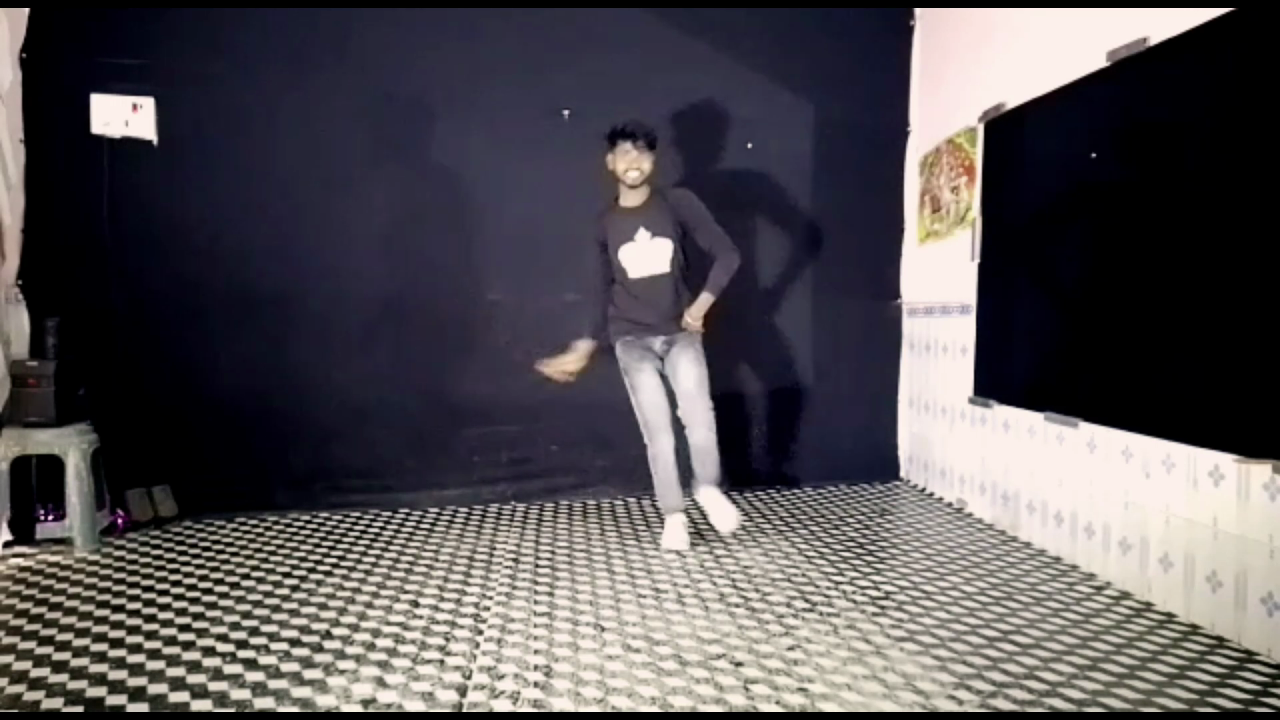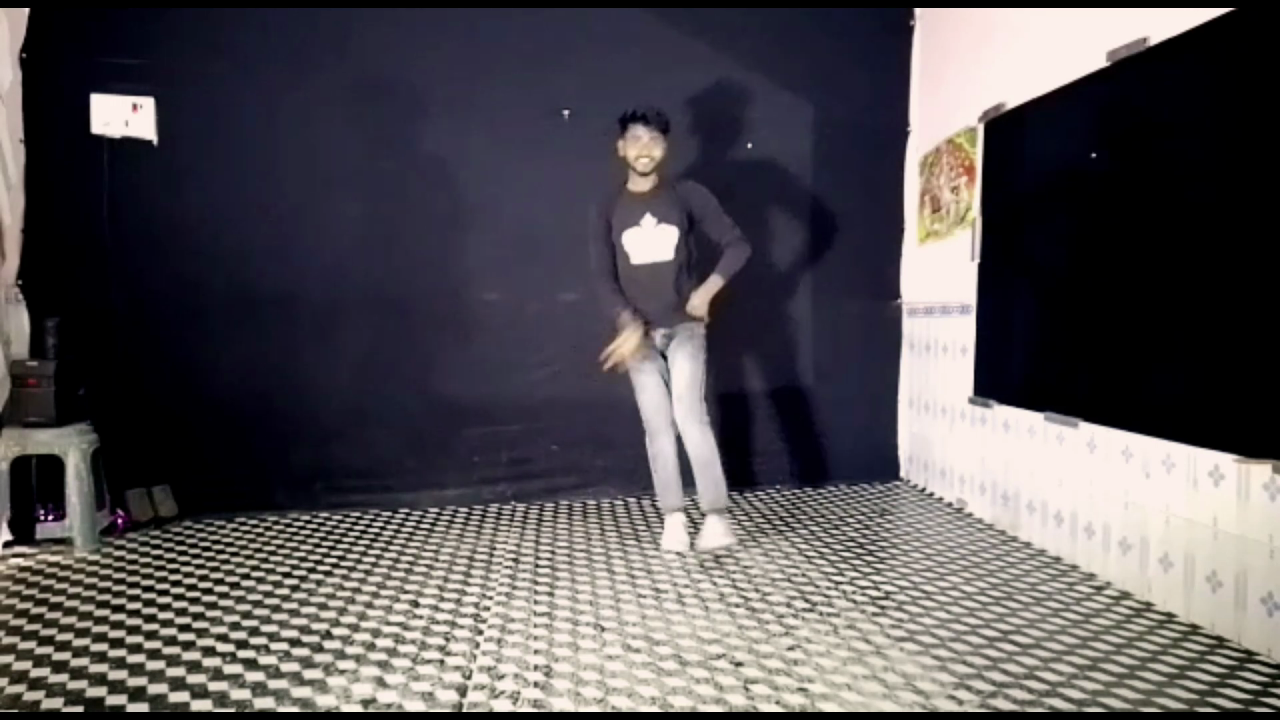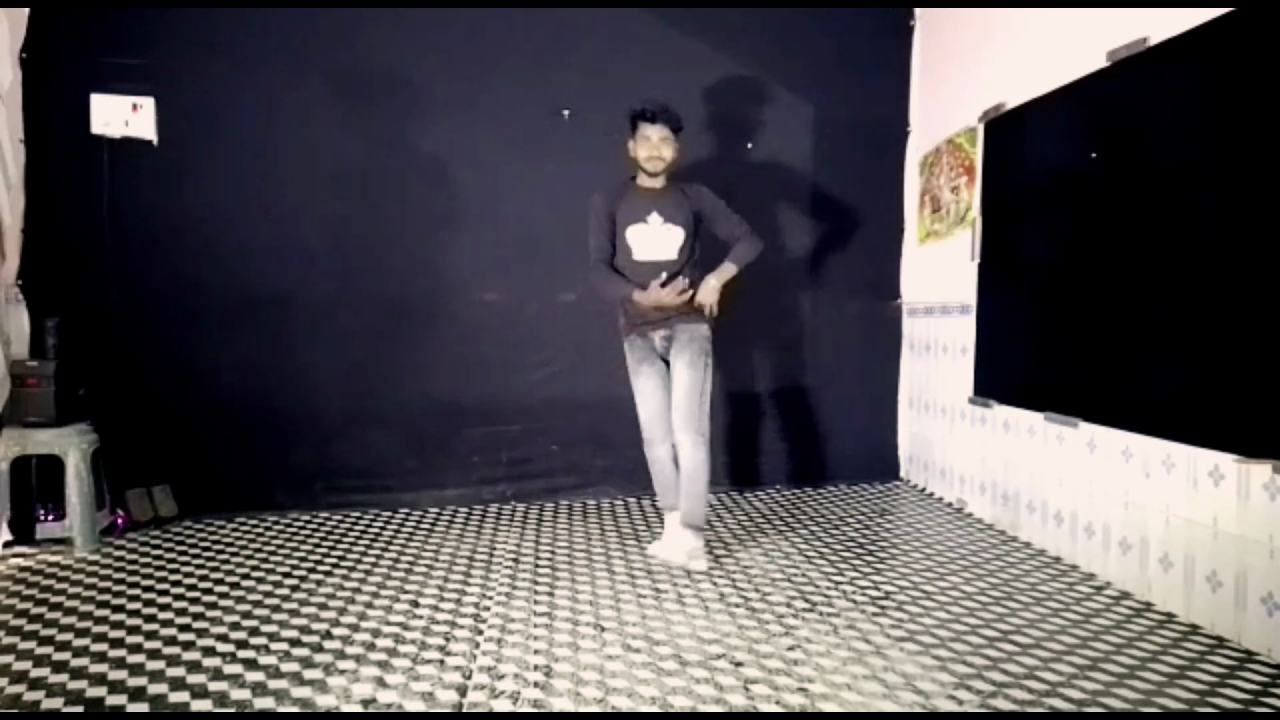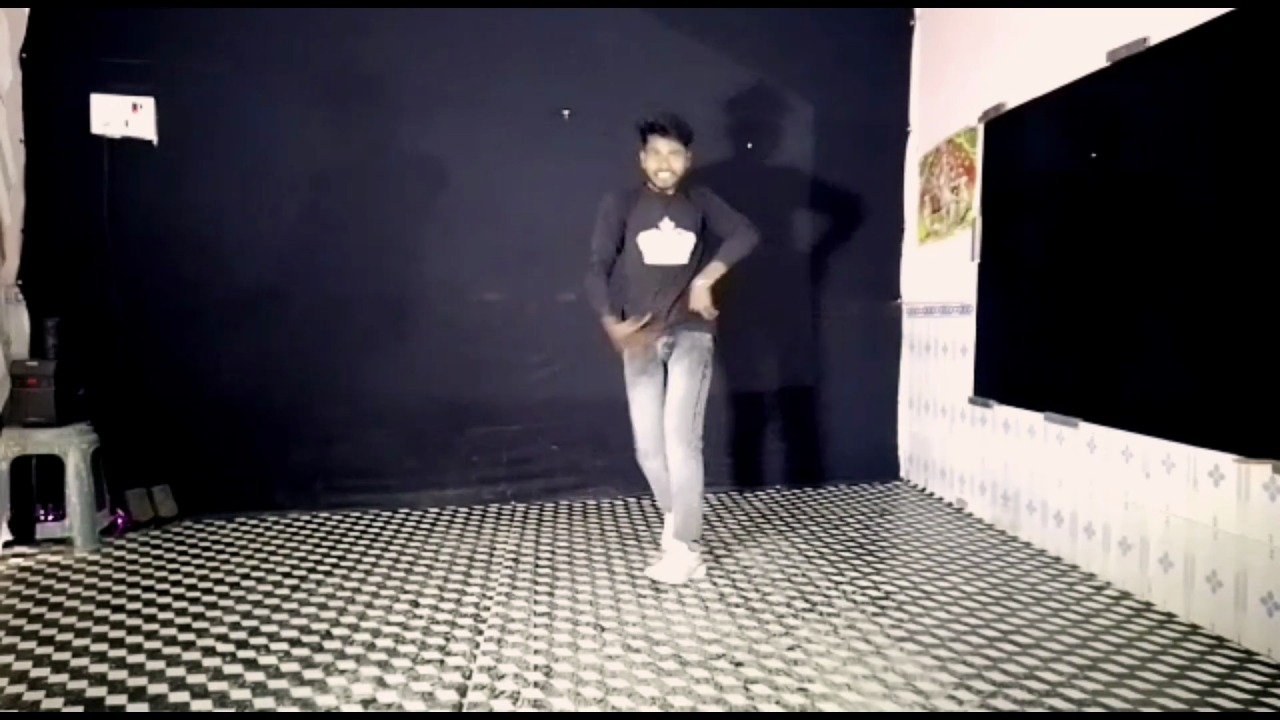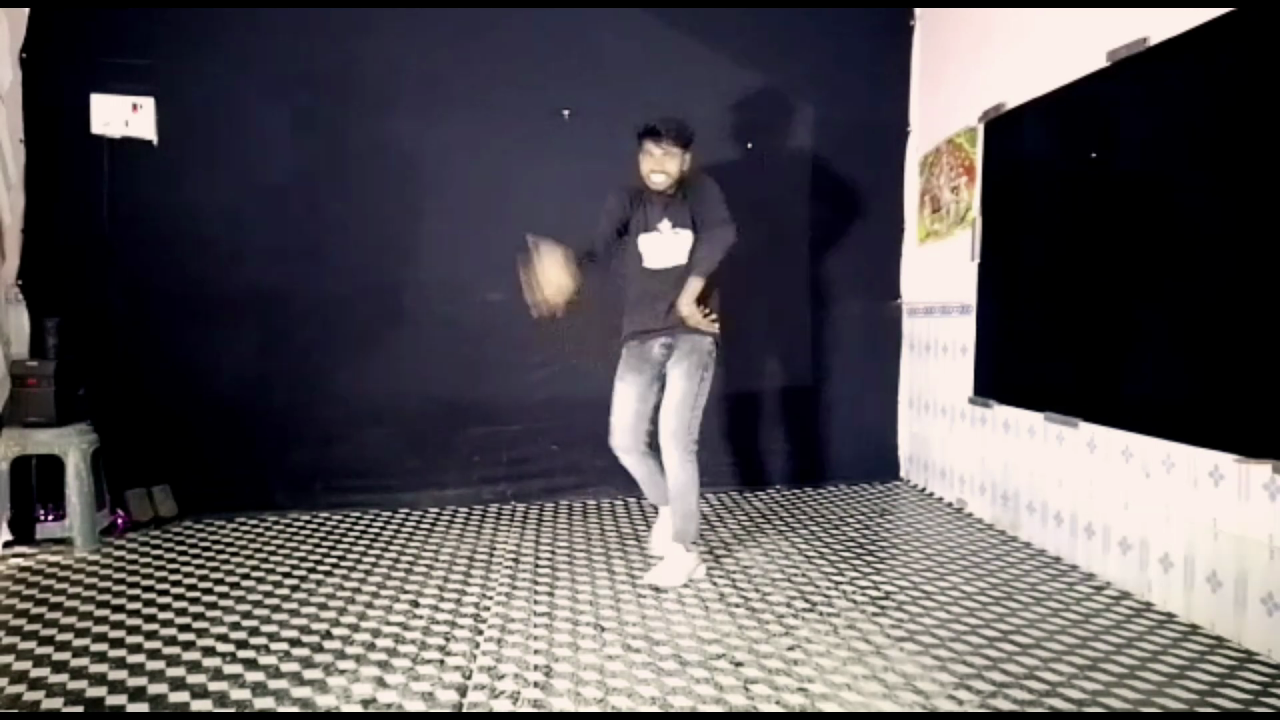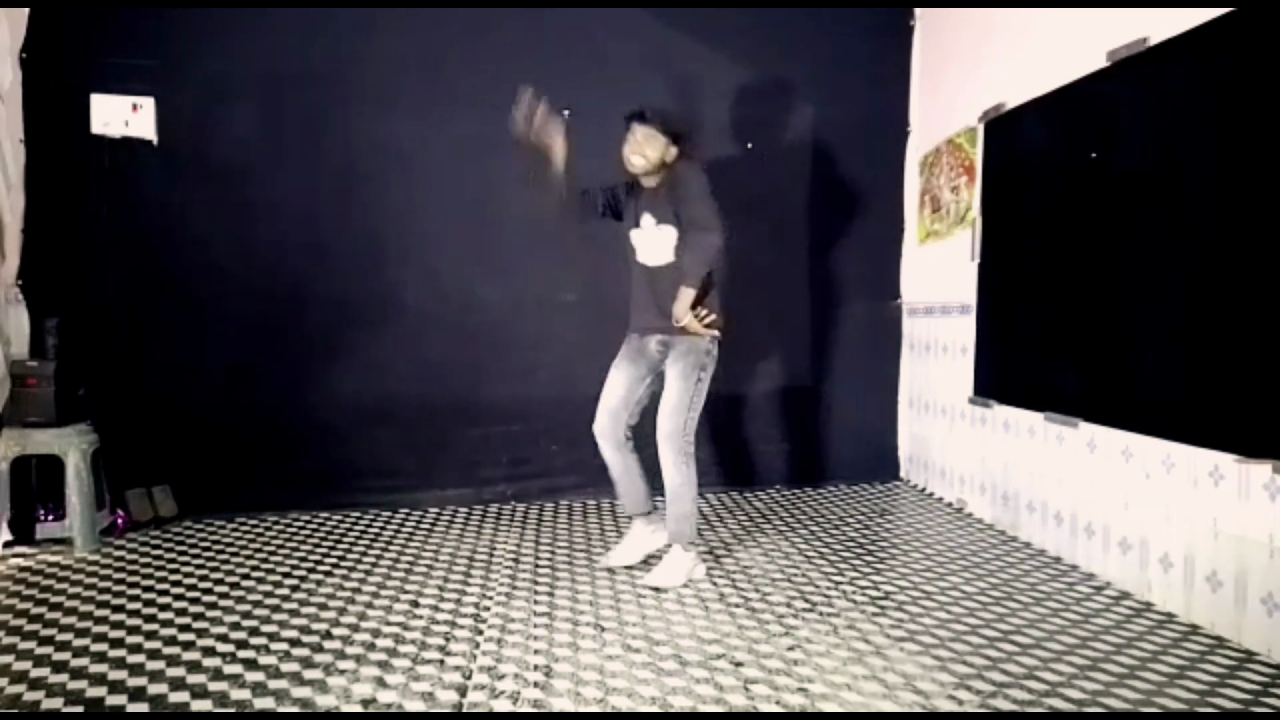
dt=0.1s
person 1, frame 1
left shoulder: (678, 203)
right shoulder: (601, 225)
left elbow: (727, 253)
right elbow: (604, 297)
left wrist: (700, 304)
right wrist: (582, 348)
left hip: (680, 333)
right hip: (632, 338)
left knee: (699, 415)
right knee: (657, 425)
left ankle: (709, 487)
right ankle: (674, 514)
person 1, frame 2
left shoulder: (686, 194)
right shoulder: (607, 209)
left elbow: (736, 243)
right elbow: (604, 278)
left wrist: (707, 290)
right wrist: (628, 324)
left hip: (685, 324)
right hip: (643, 331)
left knee: (690, 414)
right knee: (657, 426)
left ankle: (715, 514)
right ankle: (674, 517)
person 1, frame 3
left shoulder: (694, 196)
right shoulder: (609, 202)
left elbow: (749, 240)
right elbow: (599, 268)
left wrist: (717, 280)
right wrist: (640, 296)
left hip: (689, 326)
right hip: (641, 331)
left knee: (687, 425)
right knee: (655, 430)
left ankle: (690, 534)
right ankle: (673, 516)
person 1, frame 4
left shoulder: (700, 201)
right shoulder: (618, 205)
left elbow: (744, 233)
right elbow: (596, 272)
left wrist: (705, 279)
right wrist: (613, 324)
left hip: (690, 334)
right hip: (642, 341)
left knee: (680, 438)
right knee: (648, 444)
left ankle: (686, 548)
right ankle: (674, 519)
person 1, frame 5
left shoulder: (701, 190)
right shoulder: (626, 203)
left elbow: (722, 232)
right elbow: (601, 249)
left wrist: (691, 290)
right wrist: (567, 267)
left hip: (690, 339)
right hip: (640, 339)
left knee: (675, 440)
right knee: (625, 438)
left ankle: (686, 551)
right ankle: (669, 511)
person 1, frame 6
left shoulder: (687, 179)
right shoulder: (625, 194)
left elbow: (706, 235)
right elbow: (584, 204)
left wrist: (686, 298)
right wrist: (559, 154)
left hip: (691, 335)
right hip: (643, 335)
left knee: (673, 439)
right knee: (607, 424)
left ankle: (685, 551)
right ankle: (644, 524)
